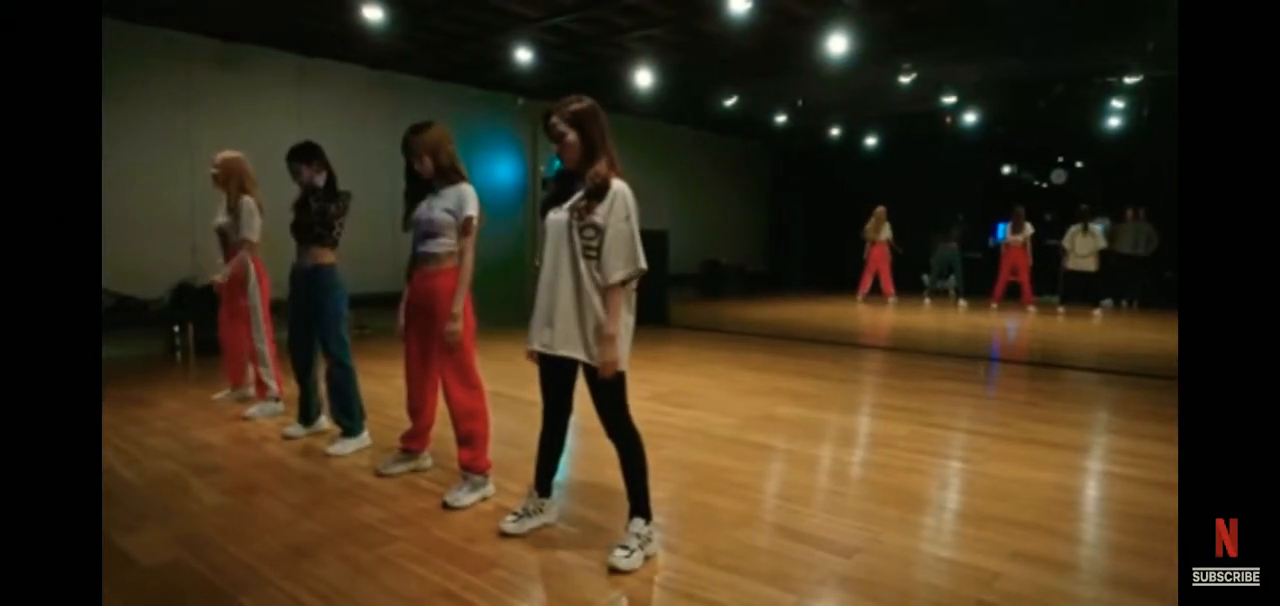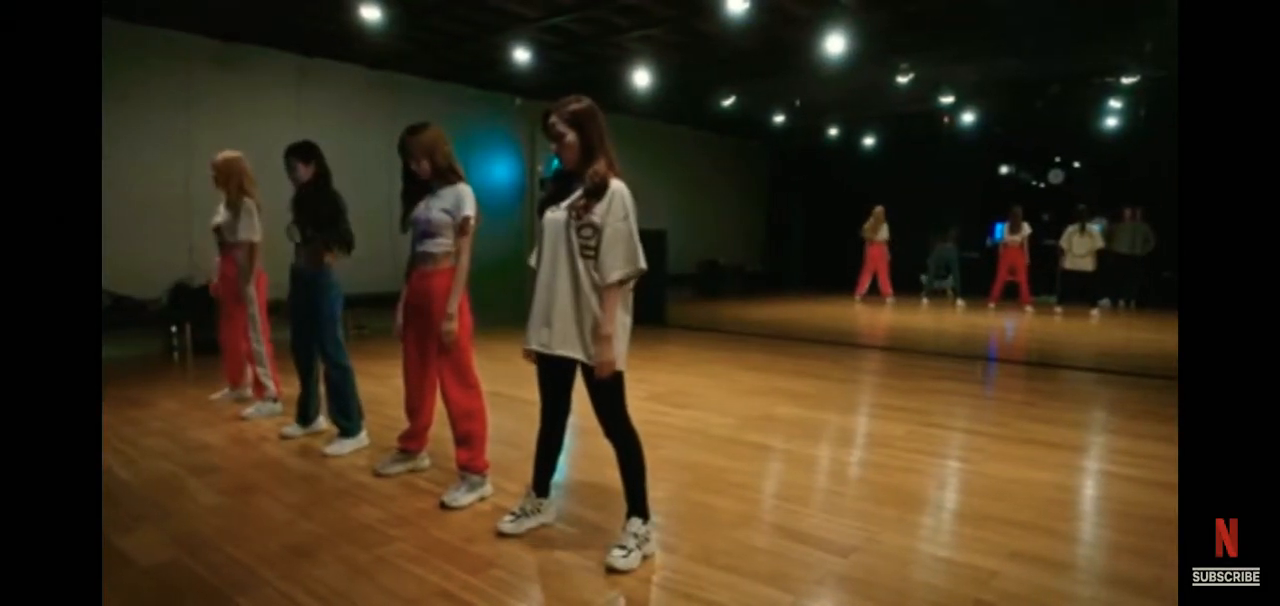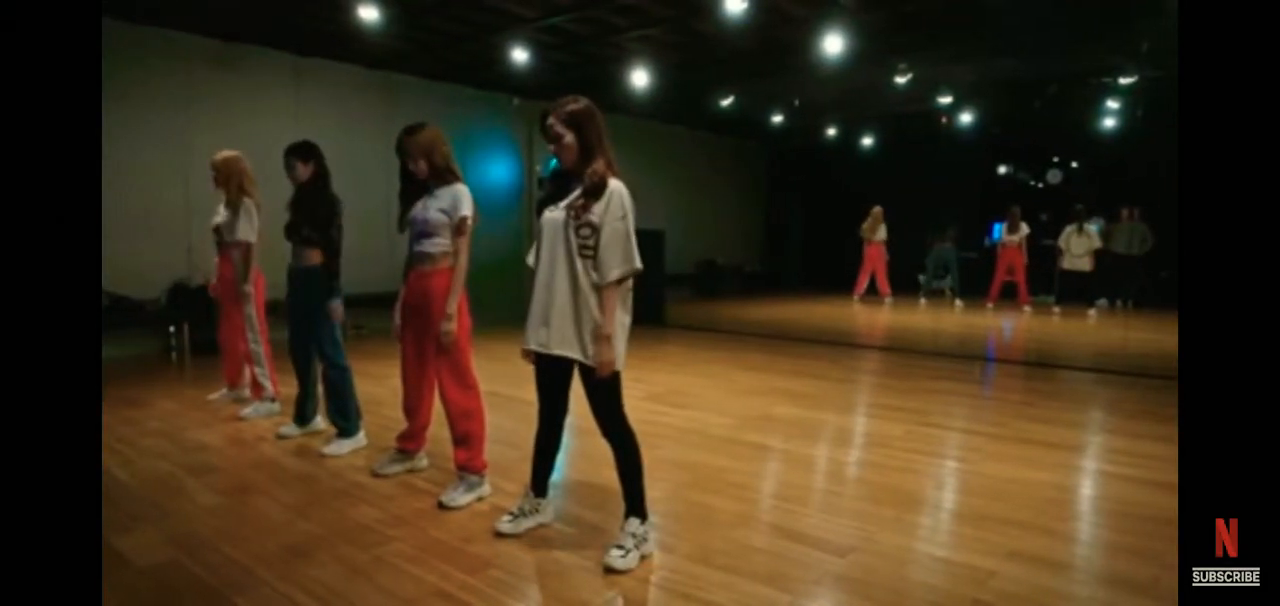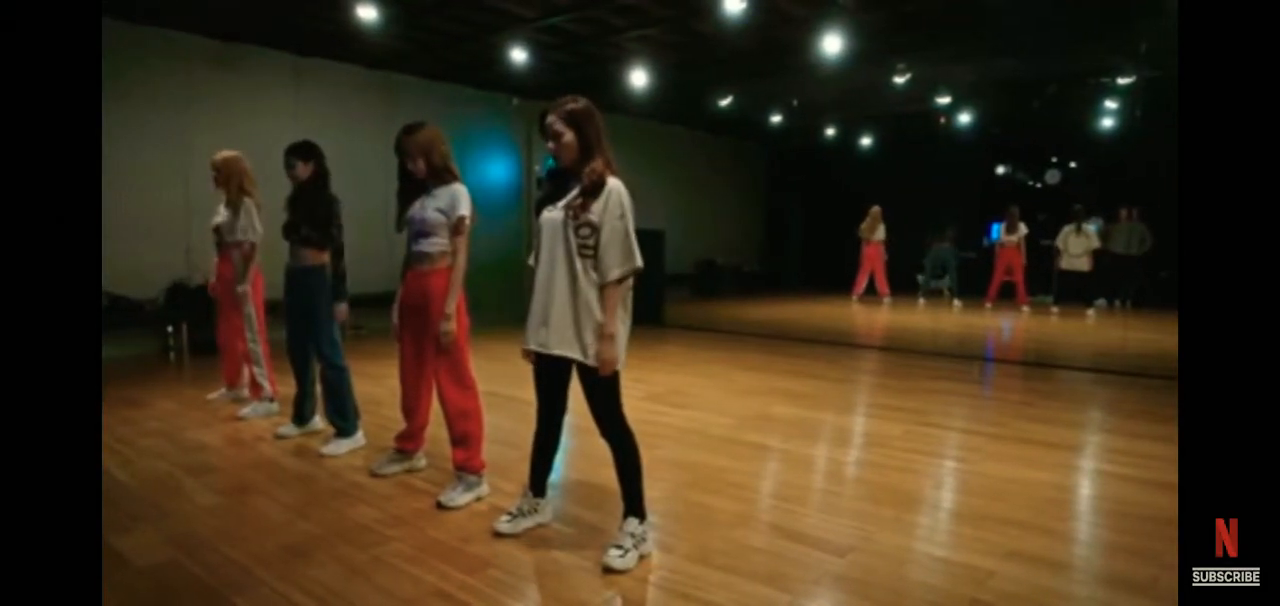
dt=0.2s
person 1, frame 1
left shoulder: (614, 193)
right shoulder: (563, 192)
left elbow: (618, 274)
right elbow: (550, 267)
left wrist: (610, 337)
right wrist: (538, 327)
left hip: (595, 334)
right hip: (556, 330)
left knee: (616, 424)
right knee: (554, 416)
left ankle: (641, 524)
right ankle: (541, 500)
person 1, frame 2
left shoulder: (612, 193)
right shoulder: (560, 192)
left elbow: (616, 274)
right elbow: (545, 267)
left wrist: (606, 335)
right wrist: (534, 328)
left hip: (593, 334)
right hip: (554, 331)
left knee: (614, 424)
right knee: (552, 417)
left ankle: (639, 525)
right ankle: (539, 501)
person 1, frame 3
left shoulder: (611, 192)
right shoulder: (559, 193)
left elbow: (614, 273)
right elbow: (543, 266)
left wrist: (605, 335)
right wrist: (532, 328)
left hip: (591, 334)
right hip: (552, 330)
left knee: (612, 423)
right knee: (549, 416)
left ankle: (637, 524)
right ankle: (537, 501)
person 1, frame 4
left shoulder: (610, 191)
right shoulder: (557, 192)
left elbow: (616, 271)
right elbow: (544, 267)
left wrist: (608, 335)
right wrist: (533, 327)
left hip: (591, 332)
right hip: (551, 329)
left knee: (610, 423)
right knee: (548, 416)
left ankle: (636, 524)
right ankle: (536, 500)
person 2, frame 1
left shoulder: (462, 193)
right shoulder: (422, 195)
left elbow: (467, 256)
right elbow: (416, 253)
left wrist: (457, 310)
right wrist: (405, 299)
left hip: (447, 288)
right hip: (420, 289)
left knee: (461, 382)
right knee: (418, 377)
left ankle: (477, 472)
right ankle: (415, 448)
person 2, frame 2
left shoulder: (460, 193)
right shoulder: (419, 196)
left elbow: (463, 257)
right elbow: (414, 253)
left wrist: (452, 310)
right wrist: (403, 300)
left hip: (444, 288)
right hip: (417, 289)
left knee: (459, 382)
right knee: (416, 377)
left ankle: (475, 472)
right ankle: (413, 449)
person 2, frame 3
left shoulder: (457, 193)
right shoulder: (417, 195)
left elbow: (462, 256)
right elbow: (412, 253)
left wrist: (451, 310)
right wrist: (400, 300)
left hip: (442, 288)
right hip: (415, 289)
left knee: (457, 382)
right knee: (414, 377)
left ankle: (473, 472)
right ankle: (411, 448)
person 2, frame 4
left shoulder: (455, 193)
right shoulder: (414, 195)
left elbow: (460, 256)
right elbow: (410, 252)
left wrist: (450, 311)
right wrist: (398, 299)
left hip: (440, 287)
right hip: (413, 289)
left knee: (454, 382)
right knee: (413, 377)
left ankle: (471, 472)
right ankle: (409, 449)
person 3, frame 1
left shoulder: (338, 198)
right shoulder: (305, 201)
left elbow: (319, 216)
left wrist: (318, 188)
left hip: (324, 279)
right hip: (300, 278)
left knee: (336, 354)
right knee: (300, 350)
left ankle: (355, 430)
right ankle: (311, 417)
person 3, frame 2
left shoulder: (330, 199)
right shoulder: (303, 201)
left elbow: (345, 243)
right elbow: (302, 238)
left wrist: (309, 243)
left hip: (321, 280)
right hip: (300, 278)
left knee: (332, 354)
right knee: (303, 351)
left ankle: (353, 430)
right ankle: (309, 417)
person 3, frame 3
left shoulder: (327, 201)
right shoulder: (300, 201)
left elbow: (334, 249)
right elbow: (297, 241)
left wrist: (334, 294)
left hip: (318, 281)
right hip: (297, 279)
left knee: (330, 354)
right knee: (300, 351)
left ankle: (351, 430)
right ankle: (307, 417)
person 3, frame 4
left shoulder: (326, 201)
right shoulder: (298, 200)
left elbow: (337, 249)
right elbow: (294, 240)
left wrist: (340, 296)
left hip: (316, 280)
right hip: (294, 278)
left knee: (328, 354)
right knee: (298, 351)
left ankle: (350, 430)
right ankle: (305, 417)
person 4, frame 1
left shoulder: (246, 202)
right shoulder: (227, 203)
left elbow: (249, 245)
right elbow: (229, 245)
left wrist: (226, 272)
right wrist: (224, 275)
left hip: (247, 274)
right hip: (233, 275)
left knee: (257, 336)
right knee: (231, 333)
left ankle: (271, 398)
right ankle: (241, 385)
person 4, frame 2
left shoulder: (245, 203)
right shoulder: (224, 203)
left elbow: (253, 246)
right elbow: (224, 247)
left wrist: (248, 283)
right wrist: (219, 278)
left hip: (244, 275)
right hip: (228, 274)
left knee: (254, 336)
right knee: (231, 334)
left ankle: (269, 398)
right ankle: (239, 385)
person 4, frame 3
left shoulder: (244, 203)
right shoulder: (224, 204)
left elbow: (249, 246)
right elbow: (222, 246)
left wrist: (247, 282)
right wrist: (217, 278)
left hip: (242, 275)
right hip: (227, 274)
left knee: (252, 336)
right knee: (229, 335)
left ankle: (267, 397)
right ankle: (236, 385)
person 4, frame 4
left shoulder: (245, 203)
right shoulder: (224, 204)
left elbow: (252, 245)
right elbow: (221, 246)
left wrist: (244, 282)
right wrist: (216, 277)
left hip: (243, 276)
right hip: (226, 275)
left knee: (251, 336)
right knee: (228, 335)
left ankle: (266, 397)
right ankle: (233, 385)
